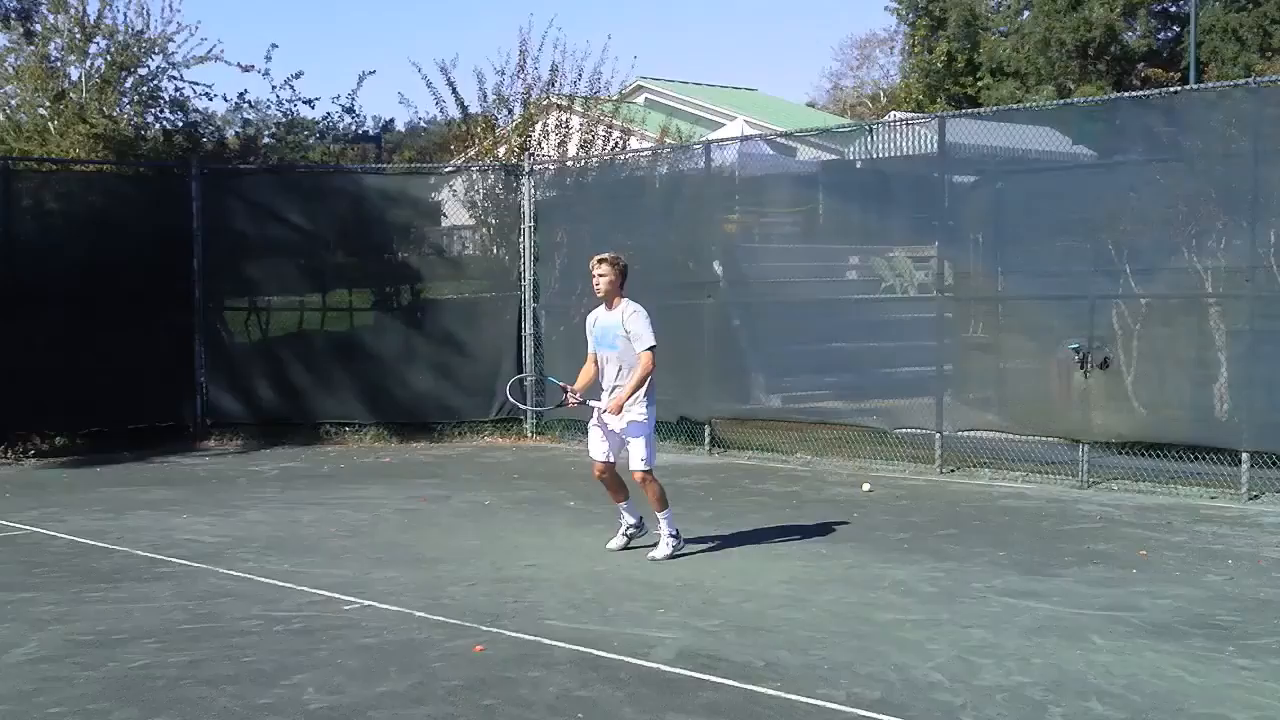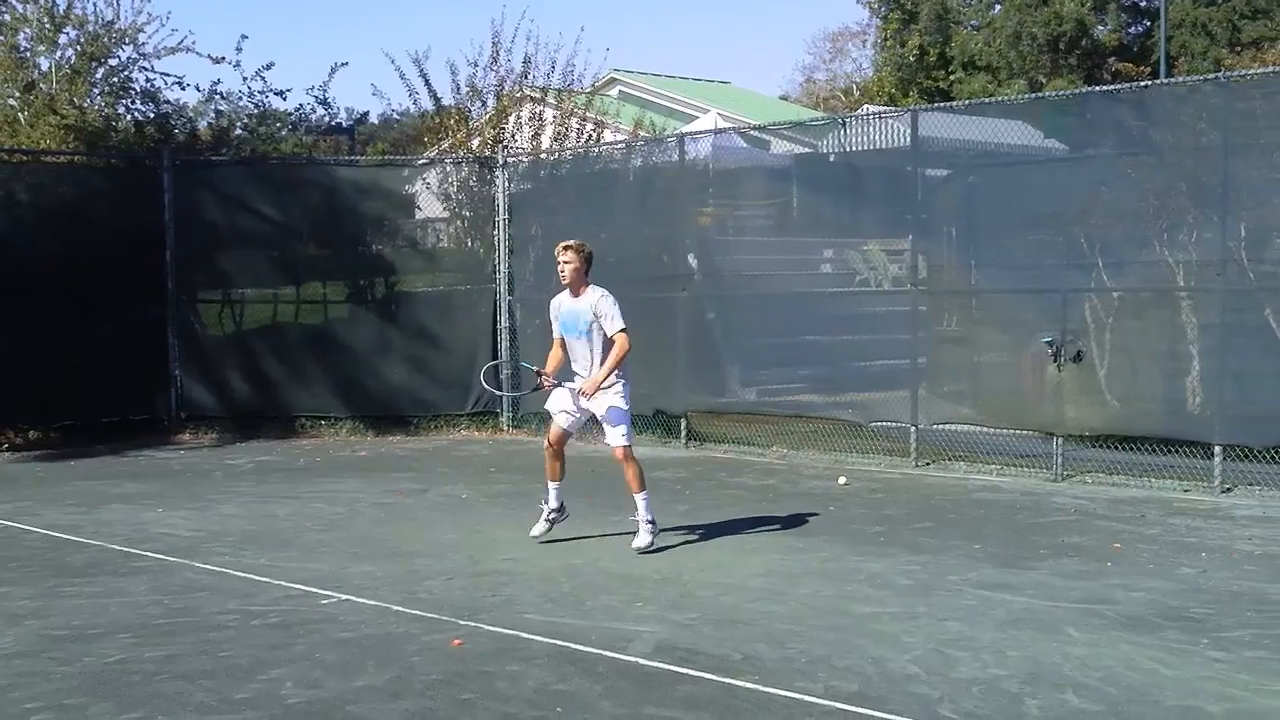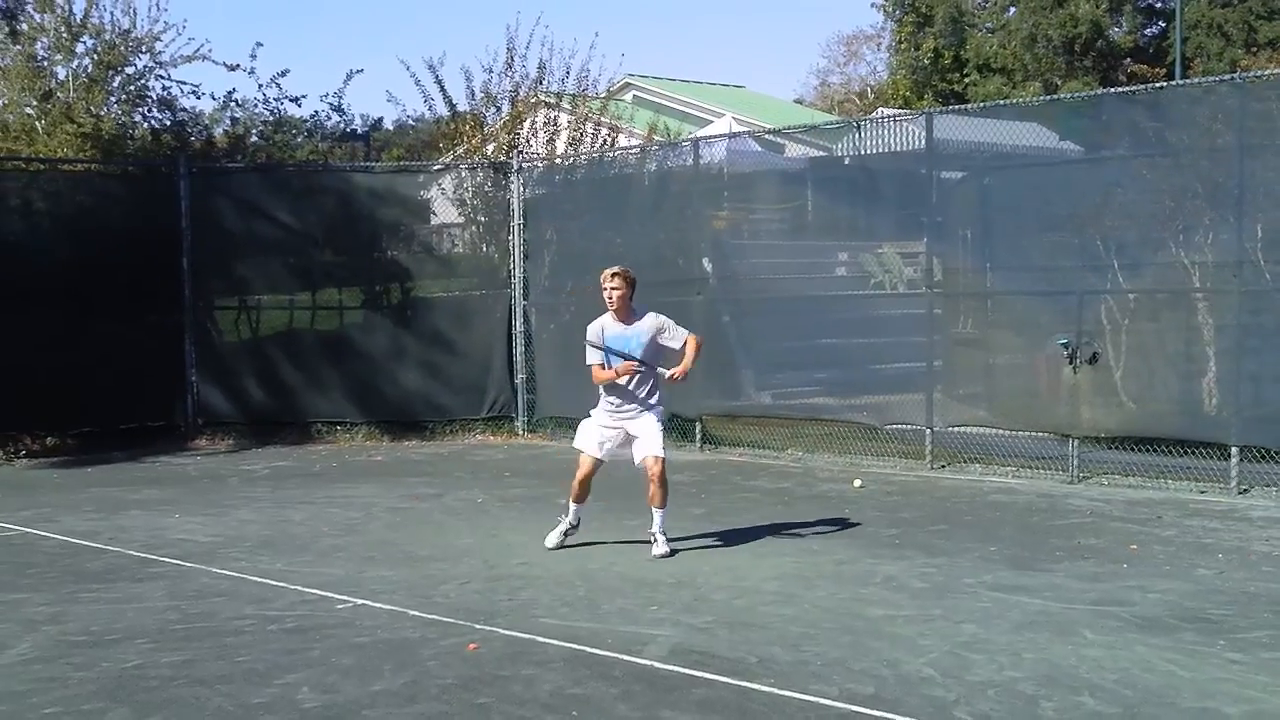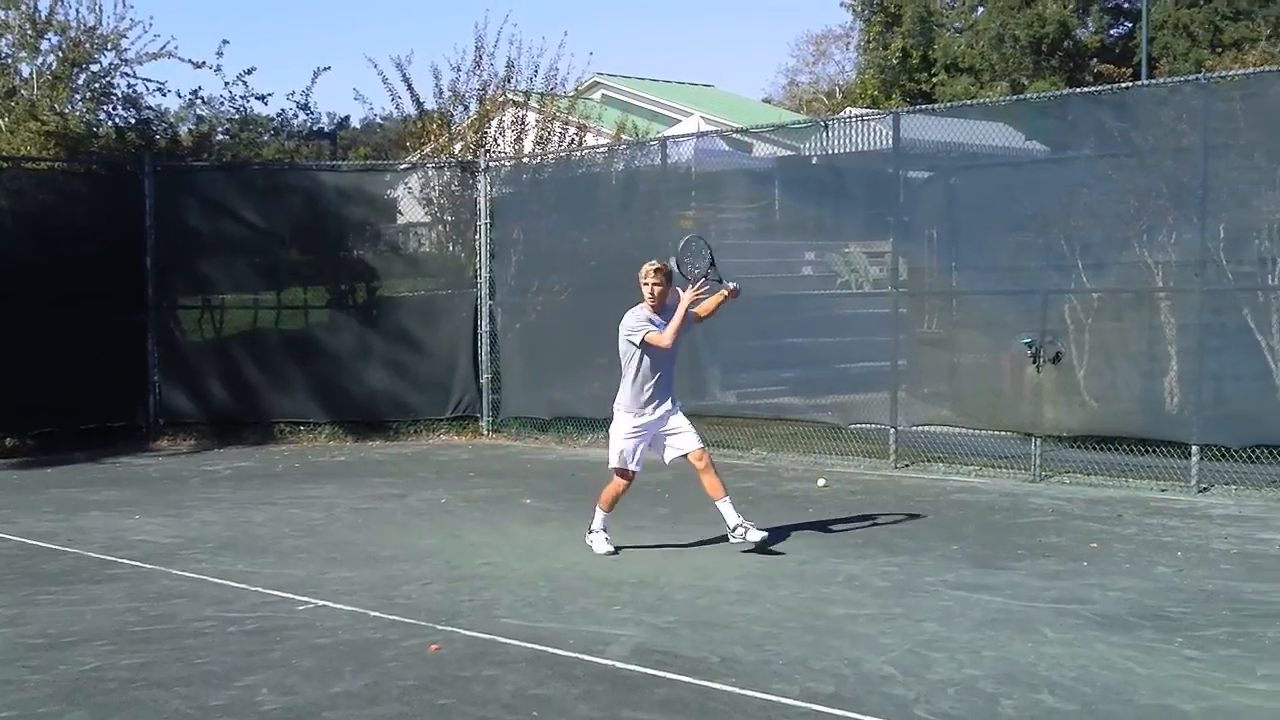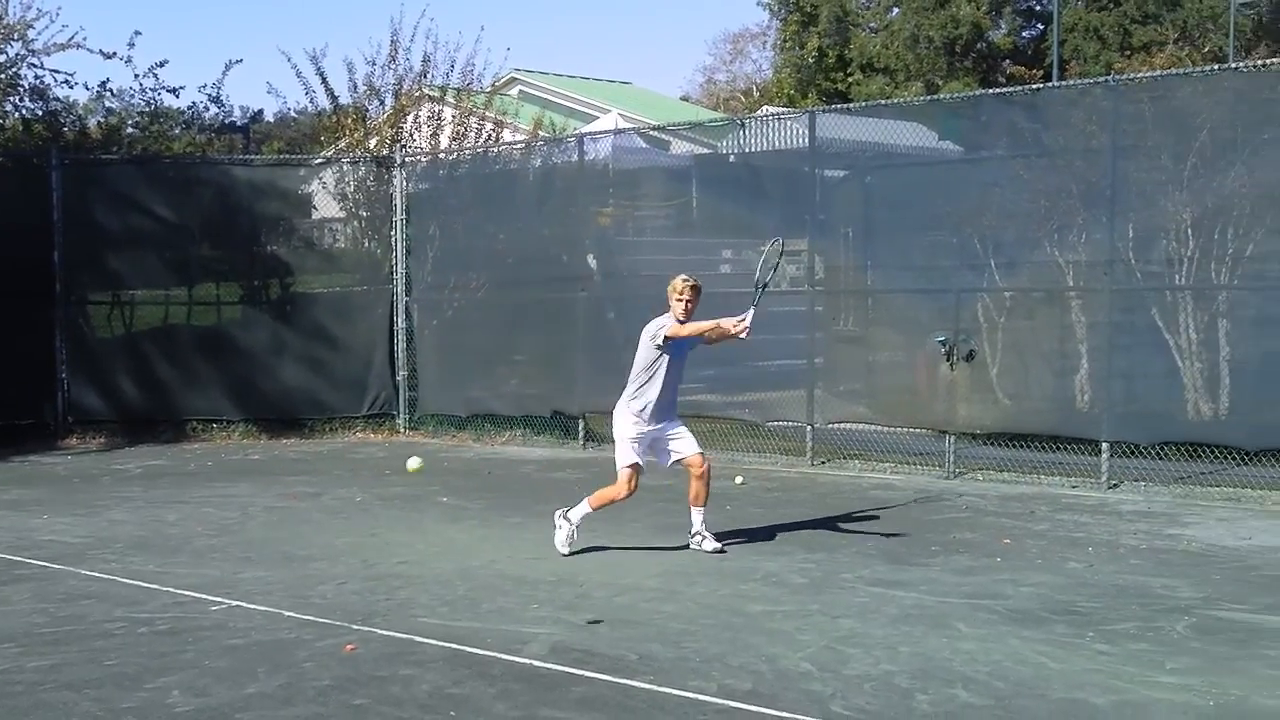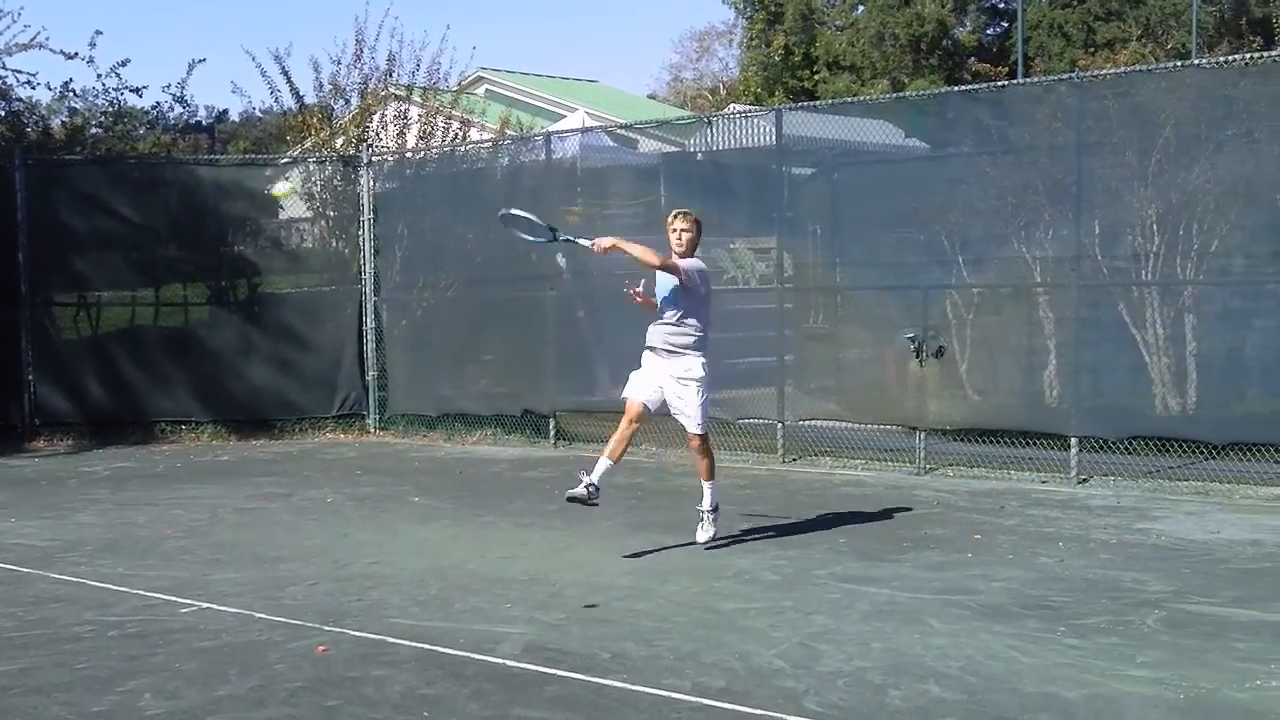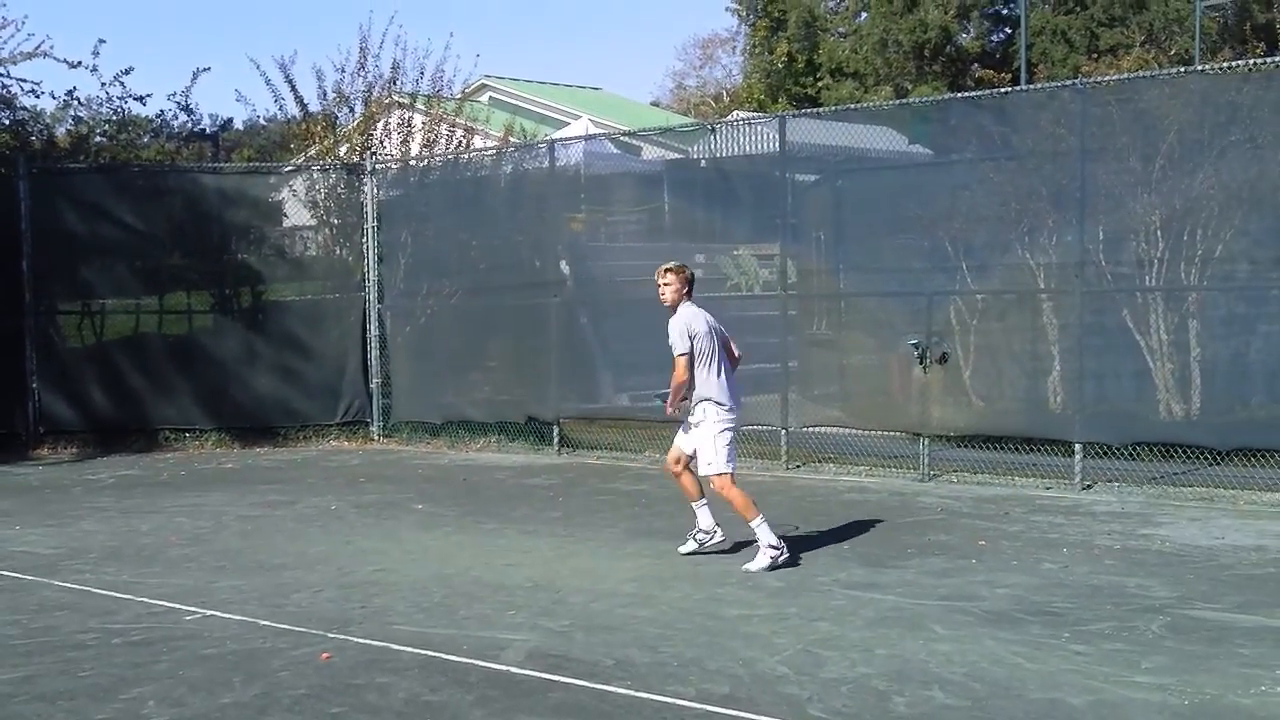
dt=0.4s
person 1, frame 1
left shoulder: (634, 313)
right shoulder: (593, 319)
left elbow: (648, 362)
left wrist: (623, 397)
right wrist: (577, 388)
left hip: (635, 406)
right hip: (608, 406)
left knee: (642, 474)
right knee: (601, 470)
left ankle: (671, 535)
right ankle: (632, 523)
person 1, frame 2
left shoulder: (600, 300)
right shoulder: (557, 304)
left elbow: (623, 344)
right elbow: (558, 347)
left wrist: (599, 379)
right wrist: (548, 372)
left hip: (609, 388)
right hip: (577, 385)
left knee: (622, 453)
right knee: (552, 443)
left ankle: (645, 521)
right ankle: (554, 507)
person 1, frame 3
left shoulder: (652, 323)
right shoulder: (595, 329)
left elbow: (693, 339)
right elbow: (598, 377)
left wrist: (686, 365)
right wrist: (620, 371)
left hip: (645, 411)
right hip: (608, 411)
left knee: (656, 469)
right knee: (583, 474)
left ankle: (658, 532)
right ankle: (569, 521)
person 1, frame 4
left shoulder: (673, 313)
right shoulder: (633, 319)
left elbow: (702, 313)
right elbow: (666, 342)
left wrist: (727, 293)
right wrist: (684, 306)
left hip: (667, 410)
right hip: (633, 414)
left knee: (703, 462)
right knee: (622, 481)
left ankle: (737, 526)
right ankle: (596, 530)
person 1, frame 5
left shoulder: (688, 332)
right shoulder: (663, 326)
left elbow: (705, 336)
right elbow: (682, 331)
left wrist: (729, 331)
right wrist: (720, 323)
left hip: (666, 419)
right hip: (633, 417)
left knee: (700, 467)
right knee: (625, 487)
left ankle: (696, 531)
right ankle: (568, 519)
person 1, frame 6
left shoulder: (696, 269)
right shoulder: (662, 274)
left elbow: (659, 260)
left wrist: (617, 243)
right wrist: (645, 299)
left hip: (685, 365)
right hip: (654, 360)
left knee: (697, 440)
right knee: (631, 418)
left ankle: (708, 510)
right ankle: (591, 484)
person 1, frame 7
left shoulder: (680, 322)
right shoulder: (704, 317)
left elbow: (682, 374)
right elbow: (736, 356)
left wrist: (673, 400)
left hip: (712, 409)
right hip: (707, 407)
left knee: (723, 482)
right knee: (676, 462)
left ankle: (771, 545)
right ankle: (707, 528)
